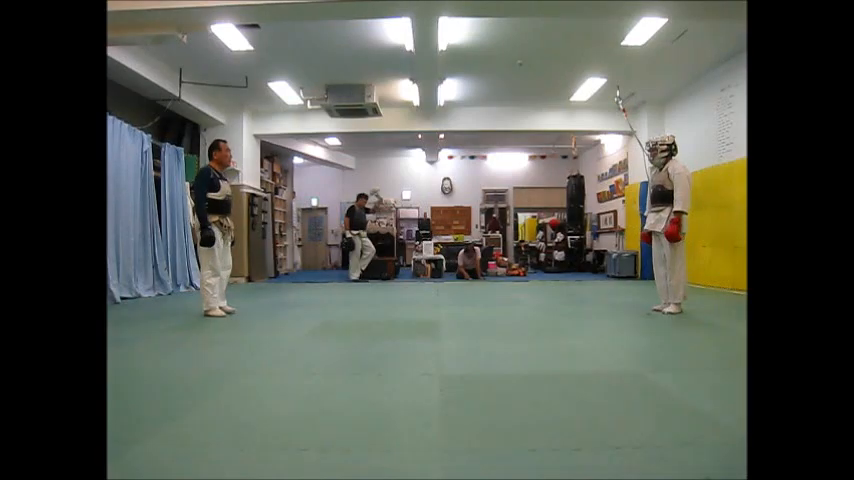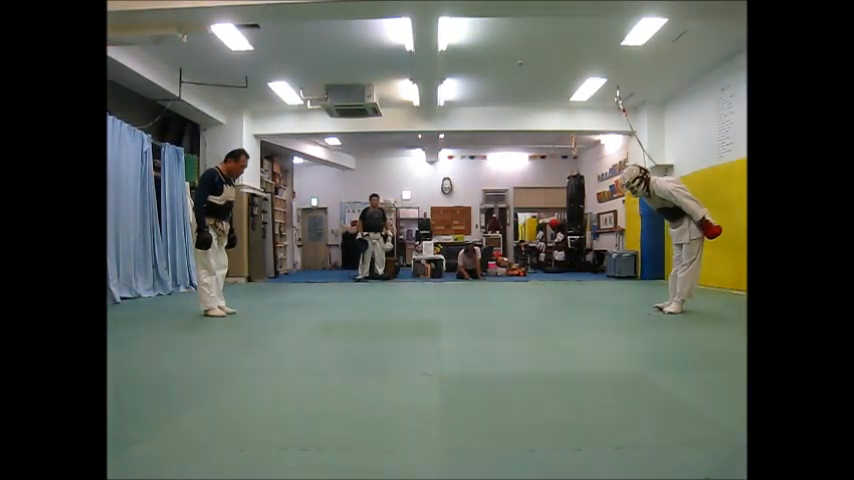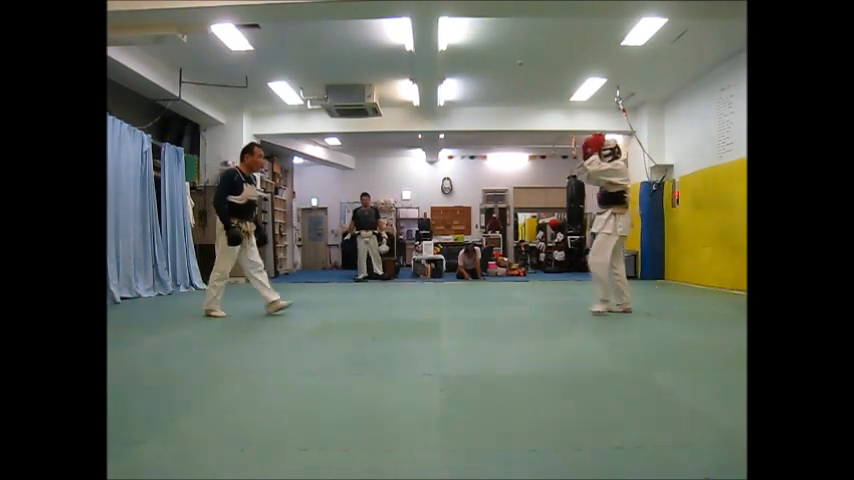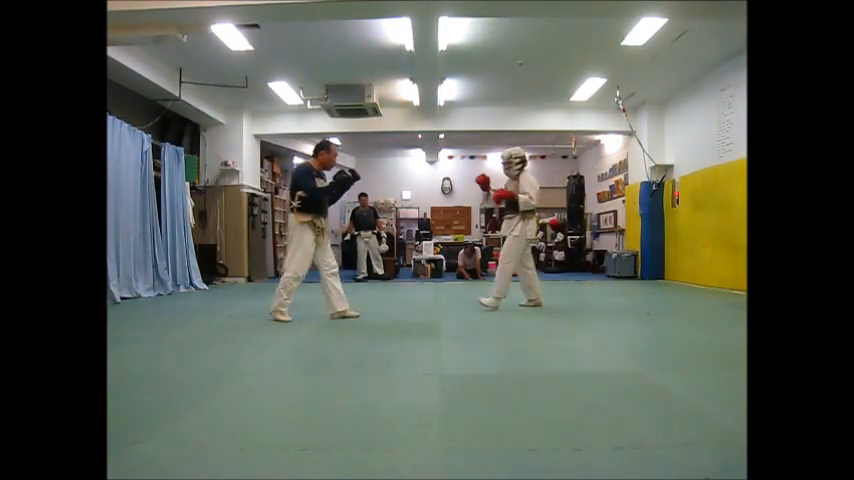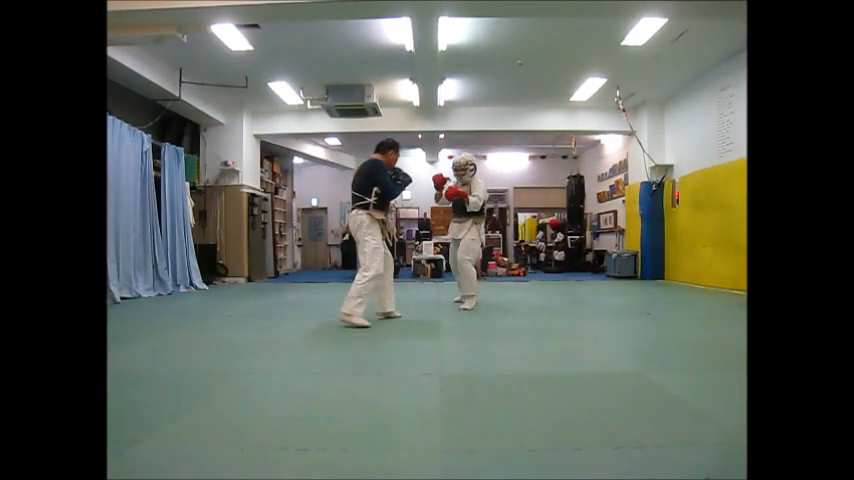
dt=1s
person 1, frame 1
left shoulder: (222, 177)
right shoulder: (205, 173)
right elbow: (199, 203)
left wrist: (229, 228)
right wrist: (205, 227)
left hip: (223, 225)
right hip: (210, 225)
left knee: (225, 267)
right knee: (211, 267)
left ankle: (220, 302)
right ankle: (210, 306)
person 1, frame 2
left shoulder: (230, 180)
right shoulder: (210, 176)
right elbow: (198, 204)
left wrist: (231, 230)
right wrist: (202, 229)
left hip: (220, 227)
right hip: (206, 226)
left knee: (220, 266)
right knee: (207, 267)
left ankle: (219, 303)
right ankle: (209, 306)
person 1, frame 3
left shoulder: (251, 178)
right shoulder: (230, 175)
right elbow: (218, 202)
left wrist: (257, 229)
right wrist: (228, 227)
left hip: (247, 228)
right hip: (231, 227)
left knee: (256, 266)
right knee: (222, 268)
left ankle: (273, 301)
right ankle: (211, 307)
person 1, frame 4
left shoulder: (319, 174)
right shoulder: (303, 171)
left elbow: (326, 200)
right elbow: (314, 194)
left wrist: (344, 185)
right wrist: (337, 182)
left hip: (317, 225)
right hip: (302, 224)
left knee: (330, 267)
right knee: (296, 269)
left ankle: (340, 308)
right ankle: (279, 309)
person 1, frame 5
left shoulder: (369, 166)
right shoulder: (376, 165)
right elbow: (390, 193)
left wrist: (394, 180)
right wrist: (403, 182)
left hip: (369, 221)
right hip: (366, 220)
left knee: (385, 263)
right knee: (371, 268)
left ankle: (386, 308)
right ankle: (350, 312)
person 2, frame 1
left shoulder: (677, 169)
right shoulder: (654, 171)
left elbow: (681, 198)
left wrist: (675, 222)
right wrist: (647, 225)
left hip: (670, 222)
right hip: (656, 222)
left knee: (674, 263)
right knee: (659, 264)
left ankle: (676, 303)
right ankle: (666, 301)
person 2, frame 2
left shoulder: (663, 186)
right shoulder: (647, 192)
left elbow: (690, 203)
left wrist: (707, 225)
left hip: (692, 226)
right hip: (678, 228)
left knee: (687, 264)
right knee: (678, 265)
left ankle: (677, 302)
right ankle: (673, 300)
person 2, frame 3
left shoulder: (619, 167)
right shoulder: (605, 172)
left elbow: (593, 170)
right elbow: (583, 175)
left wrist: (594, 152)
right wrist: (587, 155)
left hip: (615, 220)
right hip: (610, 220)
left knee: (597, 259)
right knee: (614, 263)
left ankle: (603, 301)
right ankle: (624, 303)
person 2, frame 4
left shoulder: (527, 178)
right shoulder: (511, 181)
left elbow: (530, 201)
right elbow: (499, 200)
left wrist: (510, 194)
left hip: (522, 224)
right hip: (514, 224)
left knee: (506, 261)
right knee: (524, 263)
left ankle: (495, 299)
right ankle: (535, 298)
person 2, frame 5
left shoulder: (477, 184)
right shoulder: (454, 185)
left elbow: (476, 203)
right elbow: (440, 202)
left wrist: (462, 195)
right wrist: (439, 189)
left hip: (472, 227)
right hip: (457, 226)
left knee: (464, 259)
right knee: (455, 262)
left ankle: (470, 297)
right ankle: (465, 292)
